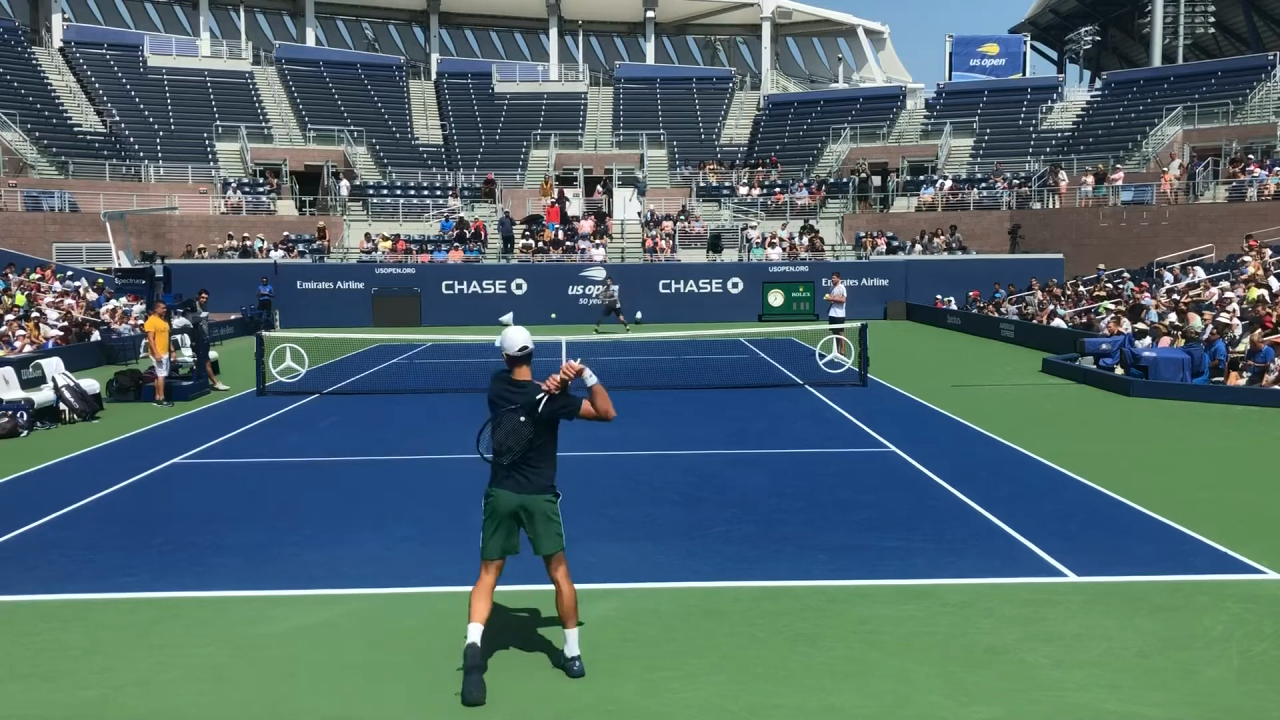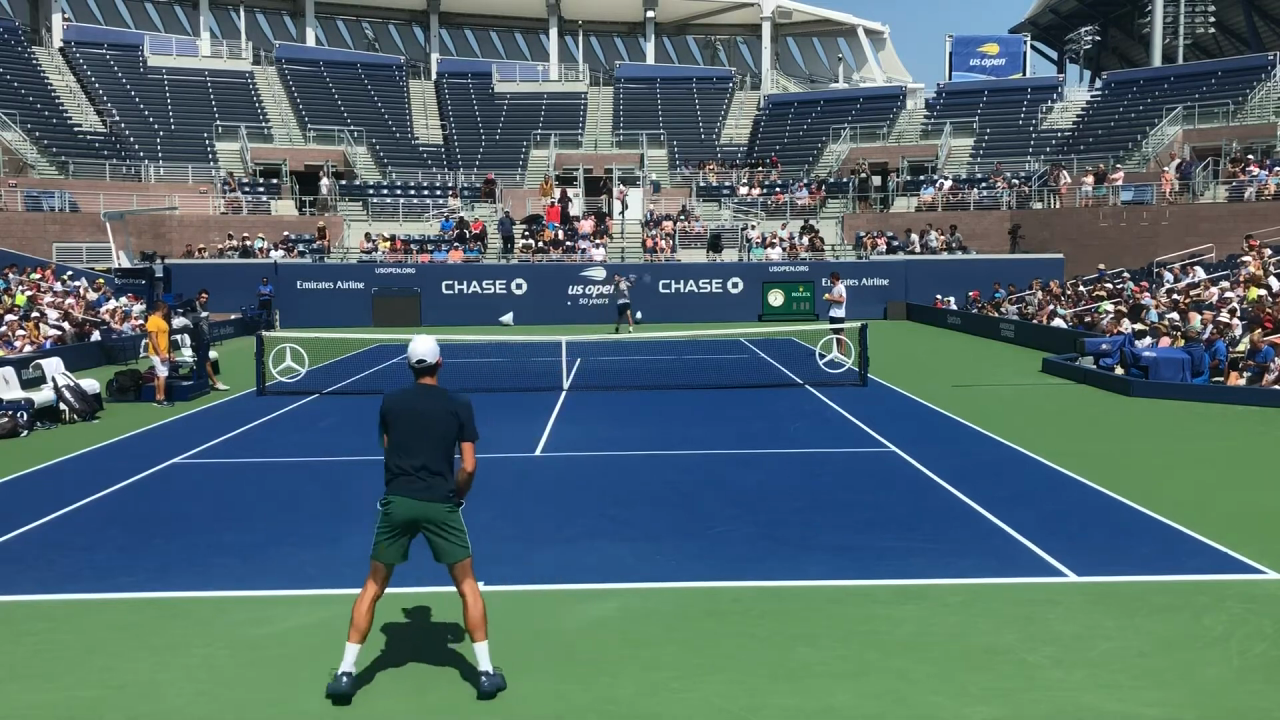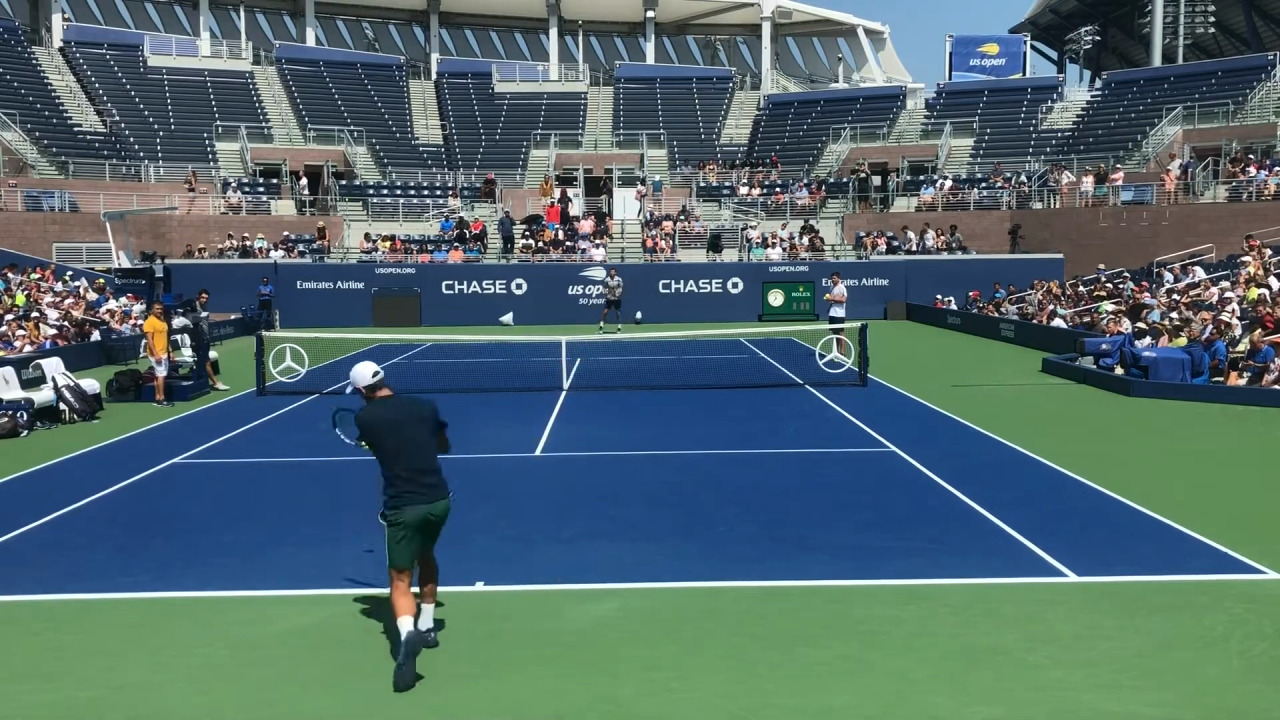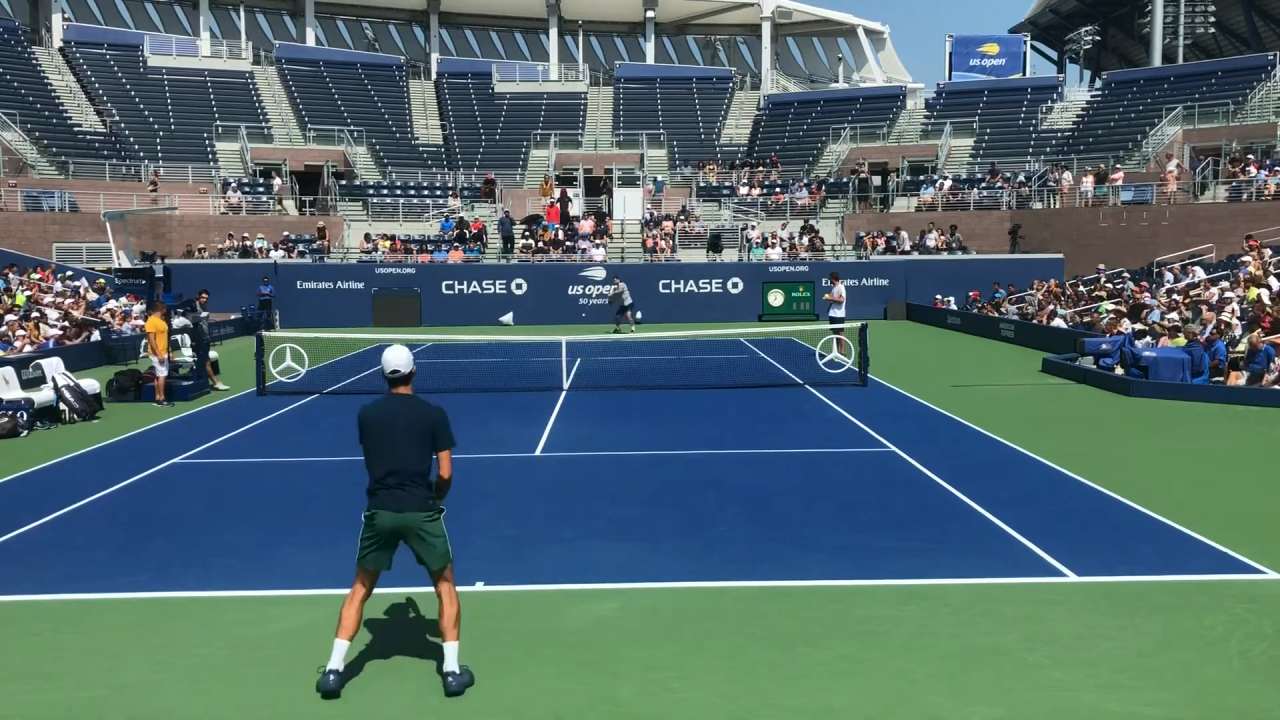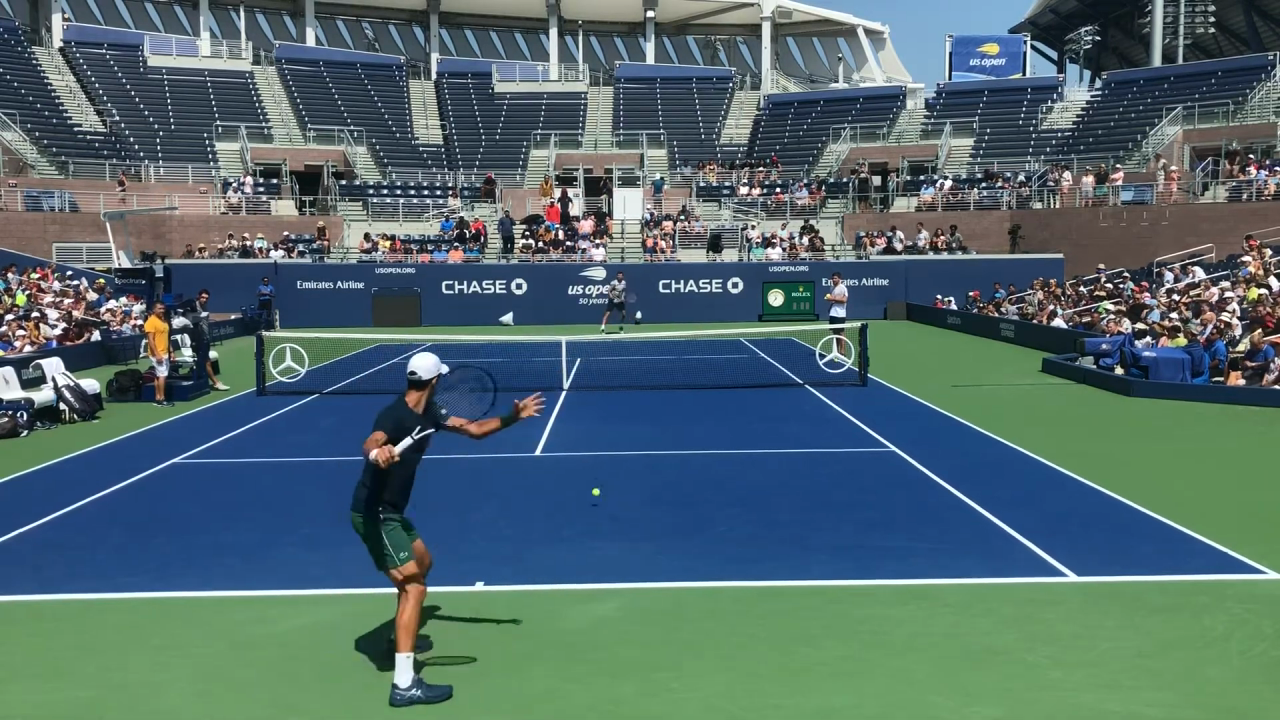
dt=1s
person 1, frame 1
left shoulder: (496, 383)
right shoulder: (553, 398)
right elbow: (606, 413)
left wrist: (556, 379)
right wrist: (586, 373)
left hip: (501, 495)
right hip: (541, 496)
left knee: (488, 577)
right knee: (560, 574)
left ankle: (473, 644)
right ankle: (572, 655)
person 1, frame 2
left shoulder: (390, 403)
right shoulder: (460, 406)
left elbow: (389, 454)
right elbow: (468, 468)
left hip: (397, 503)
right hip: (441, 504)
left knee: (373, 588)
right knee: (468, 586)
left ankle: (346, 674)
right ankle: (486, 673)
person 1, frame 3
left shoulder: (364, 417)
right shoulder: (425, 406)
right elbow: (443, 446)
left hip: (402, 507)
right hip: (438, 500)
left knee: (400, 581)
right knee: (425, 558)
left ankle: (407, 632)
right ankle: (426, 628)
person 1, frame 4
left shoulder: (367, 414)
right shoulder: (434, 414)
left elbow: (370, 466)
right elbow: (445, 474)
left hip: (380, 512)
right hip: (422, 512)
left knee: (359, 590)
right knee: (446, 587)
left ankle: (334, 670)
right ankle: (452, 671)
person 1, frame 5
left shoulder: (428, 413)
right shoulder: (393, 415)
left elbow: (476, 429)
right elbow: (369, 445)
left wrist: (513, 417)
right wrist: (379, 453)
left hip: (388, 512)
right hip: (372, 513)
left knee: (422, 562)
right knee: (413, 587)
left ankle: (406, 635)
right ankle: (405, 684)
